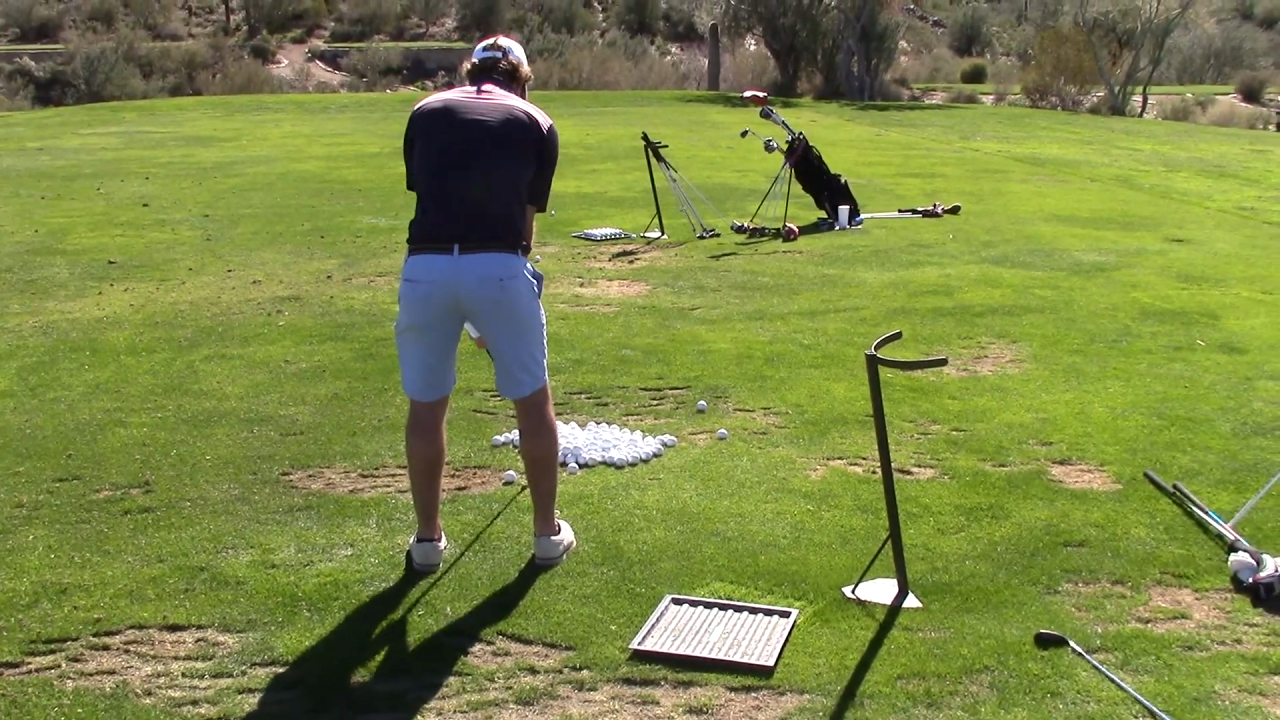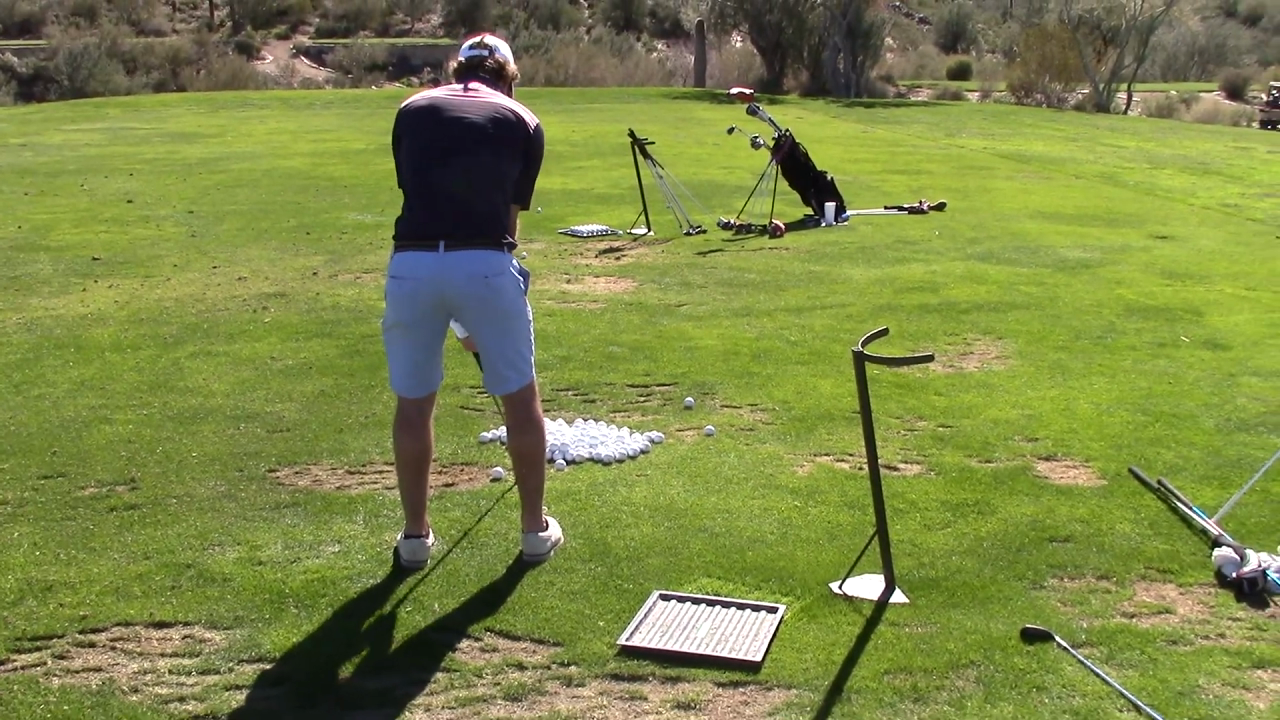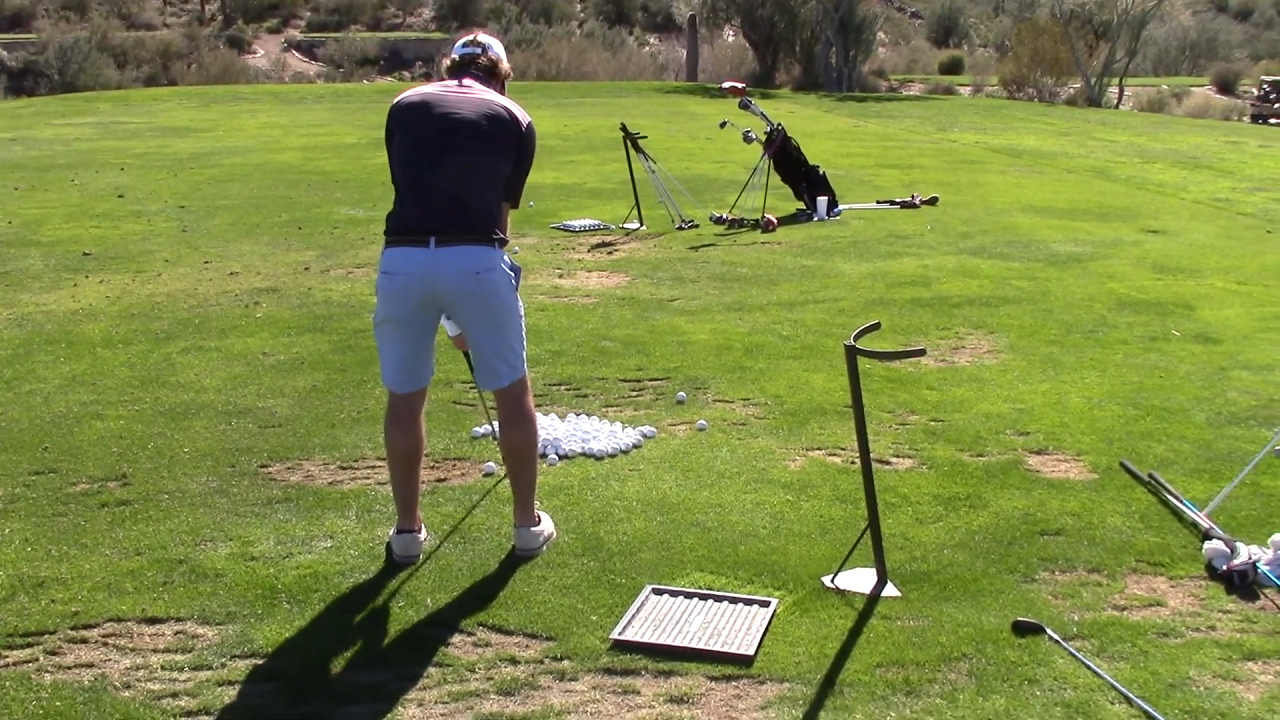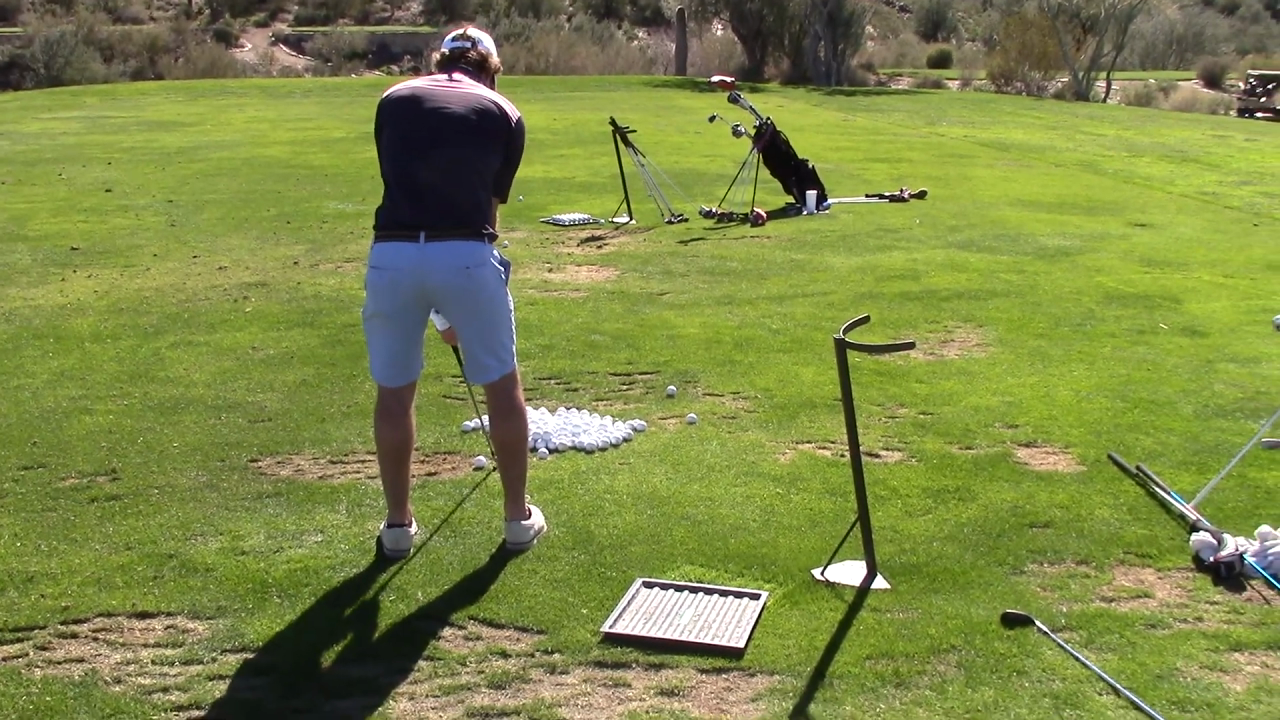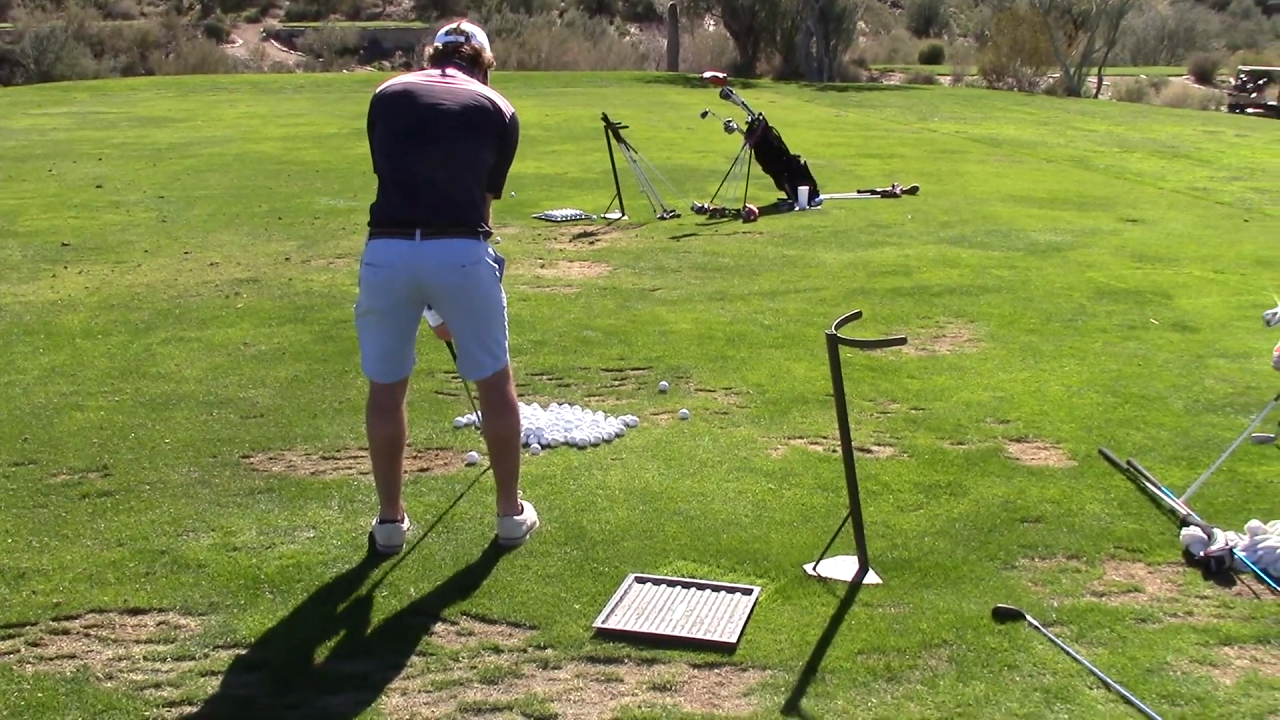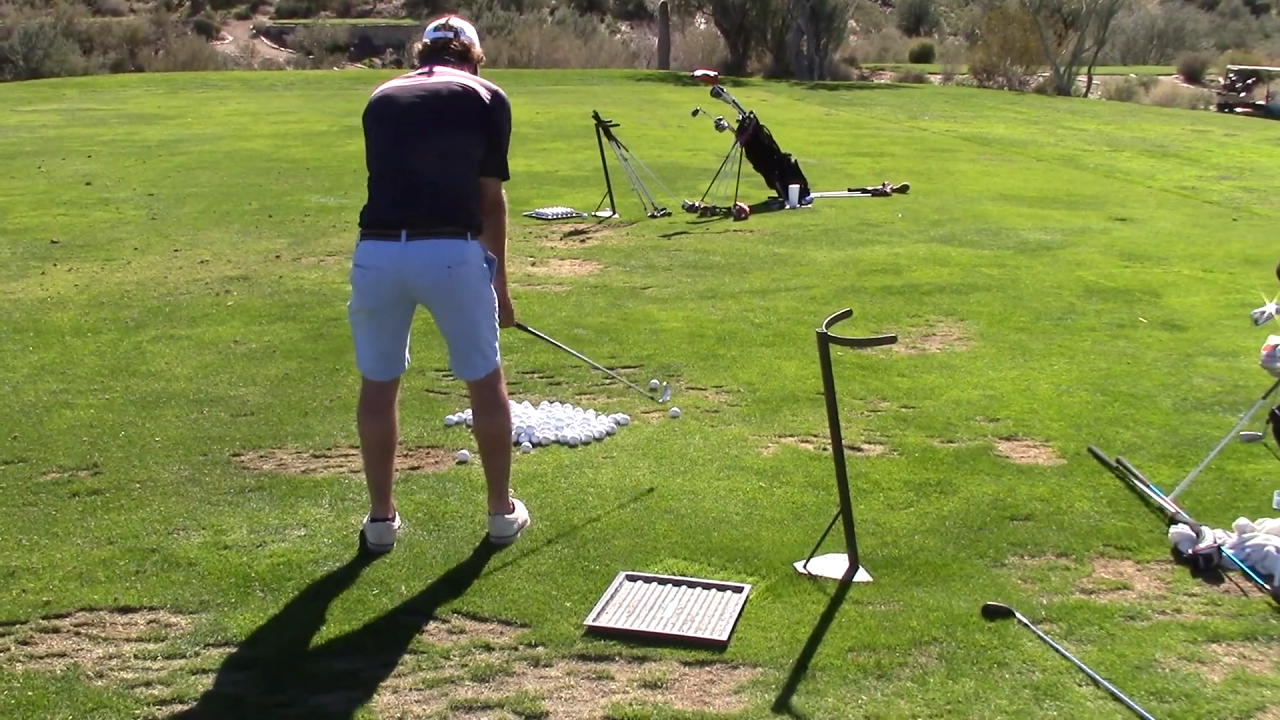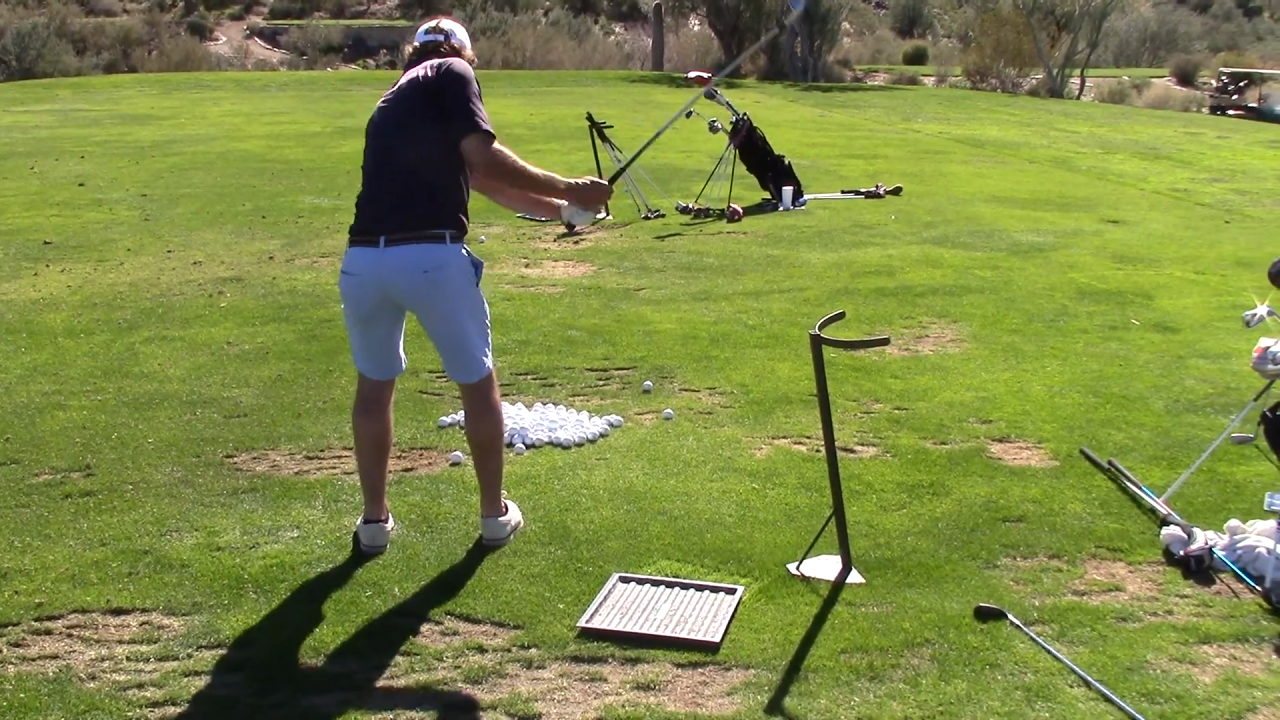
dt=0.2s
person 1, frame 1
left shoulder: (425, 112)
right shoulder: (537, 123)
left hip: (426, 266)
right hip: (499, 267)
left knee: (425, 406)
right knee: (532, 401)
left ankle: (427, 538)
right ankle: (547, 531)
person 1, frame 2
left shoulder: (412, 109)
right shoulder: (522, 121)
left hip: (413, 263)
right hip: (485, 264)
left knee: (413, 403)
right knee: (519, 397)
left ankle: (415, 534)
right ankle: (534, 527)
person 1, frame 3
left shoulder: (405, 104)
right shoulder: (515, 118)
right wrist: (471, 316)
left hip: (403, 258)
right hip: (476, 259)
left knee: (404, 397)
right knee: (512, 391)
left ankle: (407, 529)
right ankle: (527, 522)
person 1, frame 4
left shoulder: (394, 98)
right shoulder: (504, 113)
right wrist: (458, 312)
left hip: (393, 252)
right hip: (465, 254)
left knee: (393, 391)
right knee: (502, 385)
left ankle: (398, 522)
right ankle: (518, 515)
person 1, frame 5
left shoulder: (387, 95)
right shoulder: (499, 110)
right wrist: (452, 311)
left hip: (387, 249)
right hip: (460, 251)
left knee: (385, 387)
right knee: (494, 382)
left ankle: (391, 519)
right ankle: (511, 511)
person 1, frame 6
left shoulder: (381, 99)
right shoulder: (485, 96)
right elbow: (489, 203)
right wrist: (500, 290)
left hip: (377, 254)
right hip: (448, 254)
left knee: (378, 386)
right knee: (485, 382)
left ankle: (380, 519)
right ankle: (500, 511)
person 1, frame 7
left shoulder: (386, 108)
right shoulder: (448, 76)
left elbow: (478, 181)
right elbow: (484, 159)
left wrist: (555, 206)
right wrist: (568, 190)
left hip: (363, 258)
right hip: (433, 256)
left knee: (374, 385)
right knee: (477, 384)
left ankle: (375, 518)
right ankle: (494, 512)
